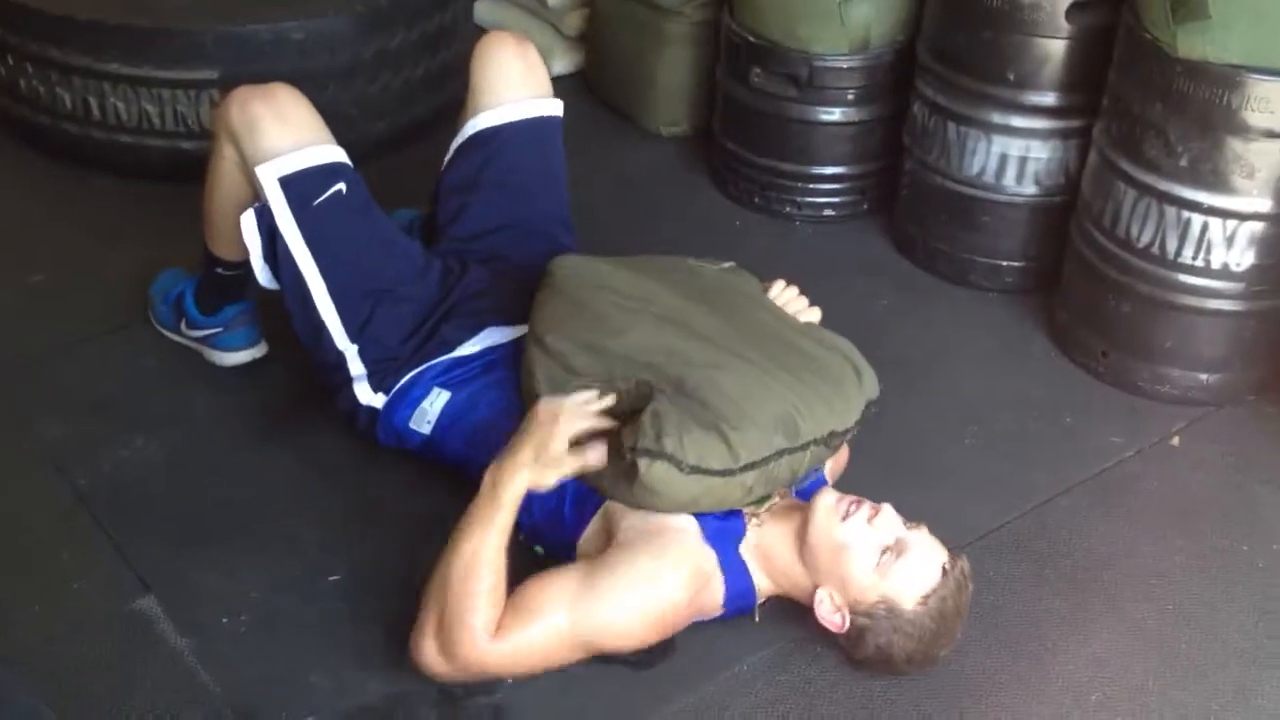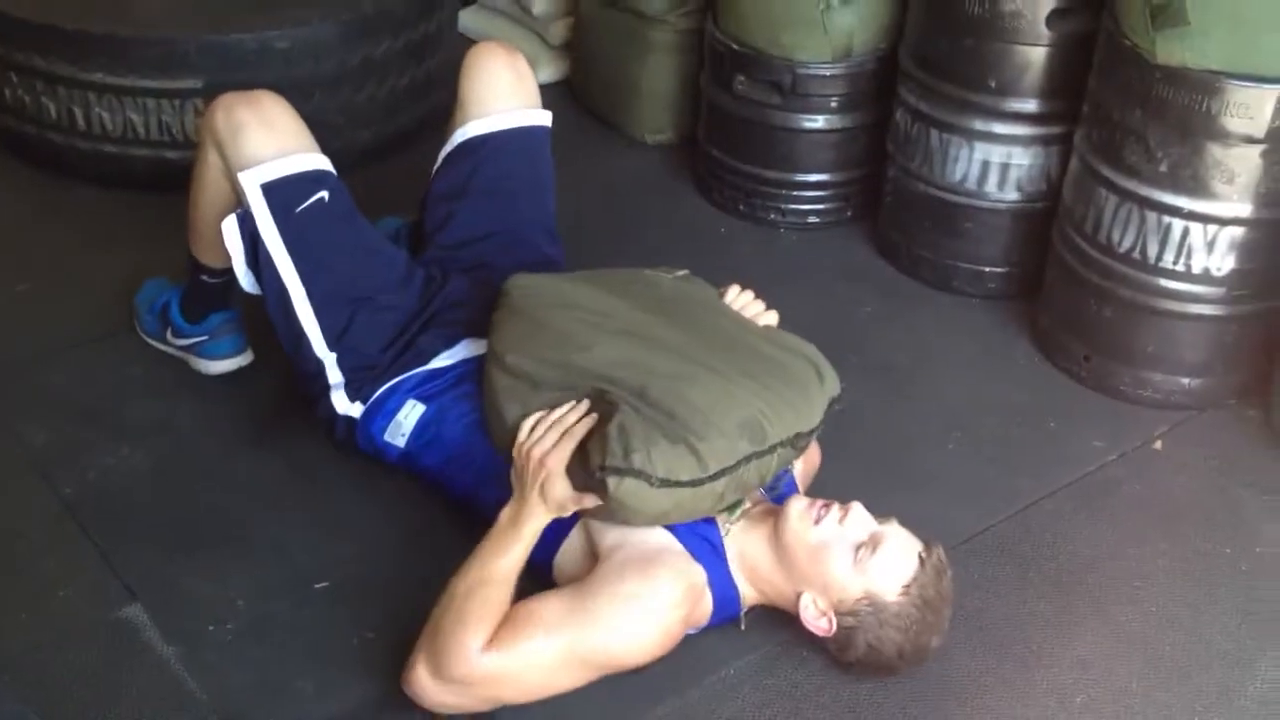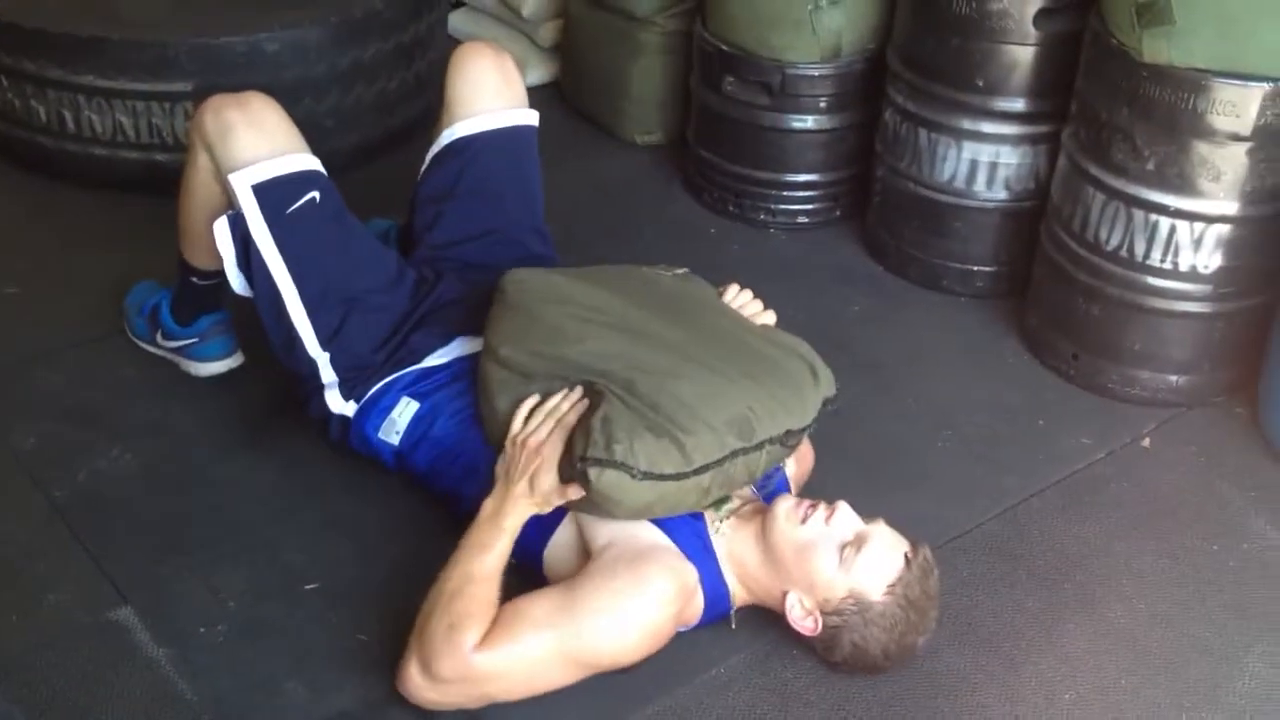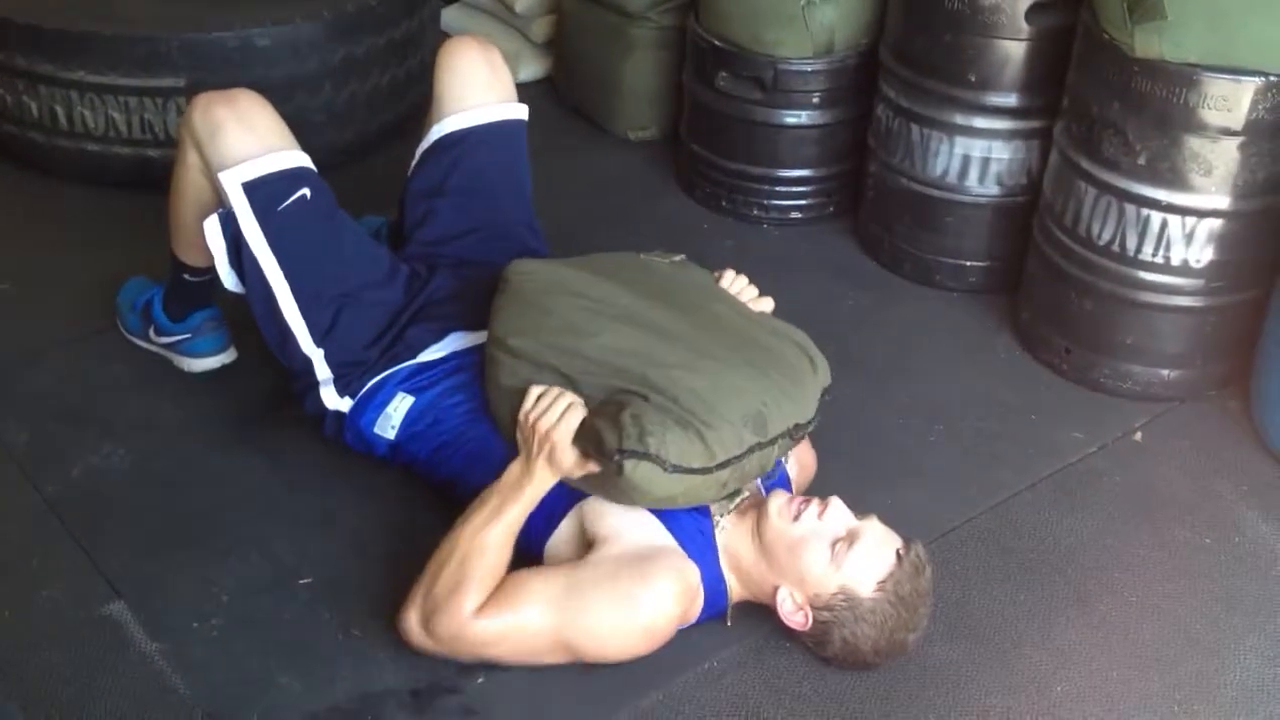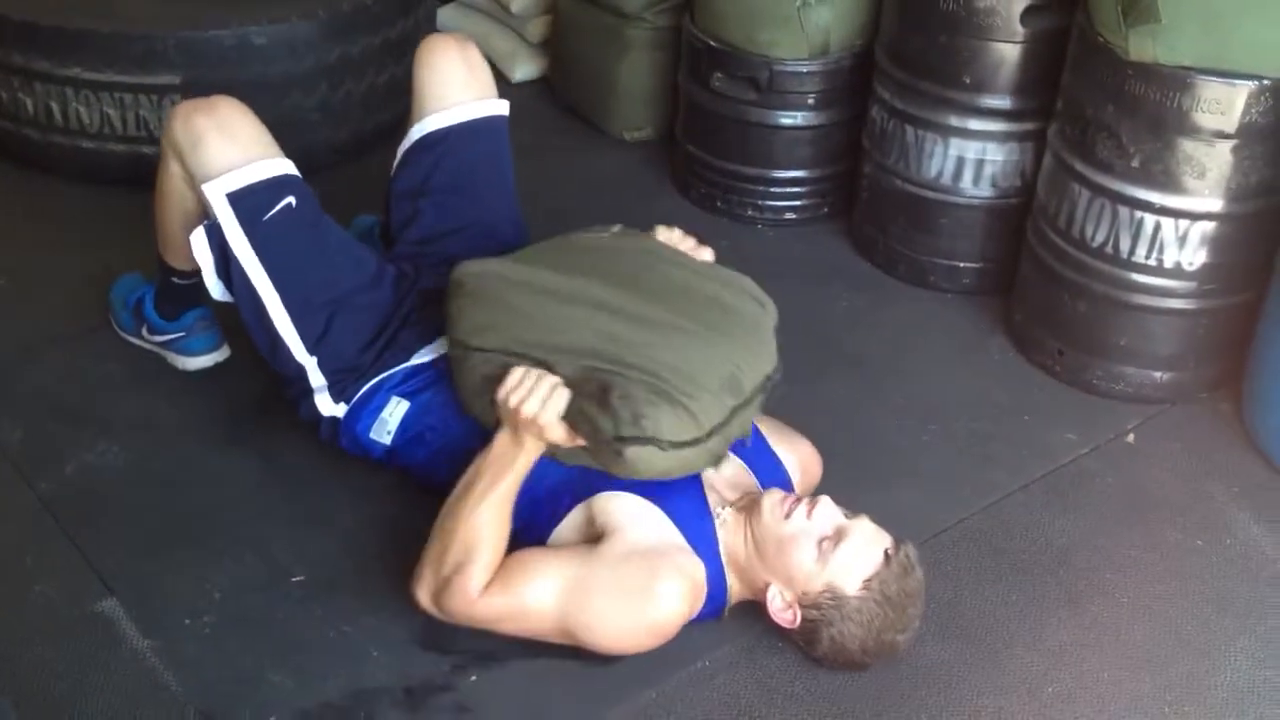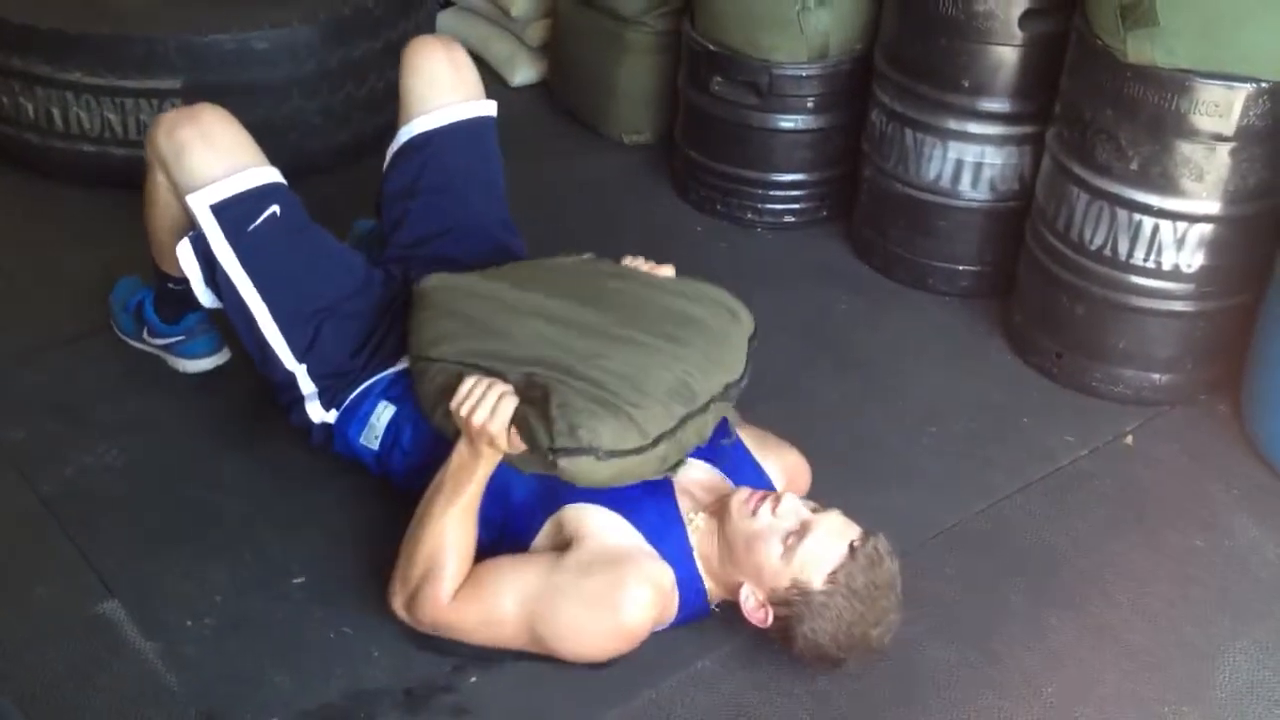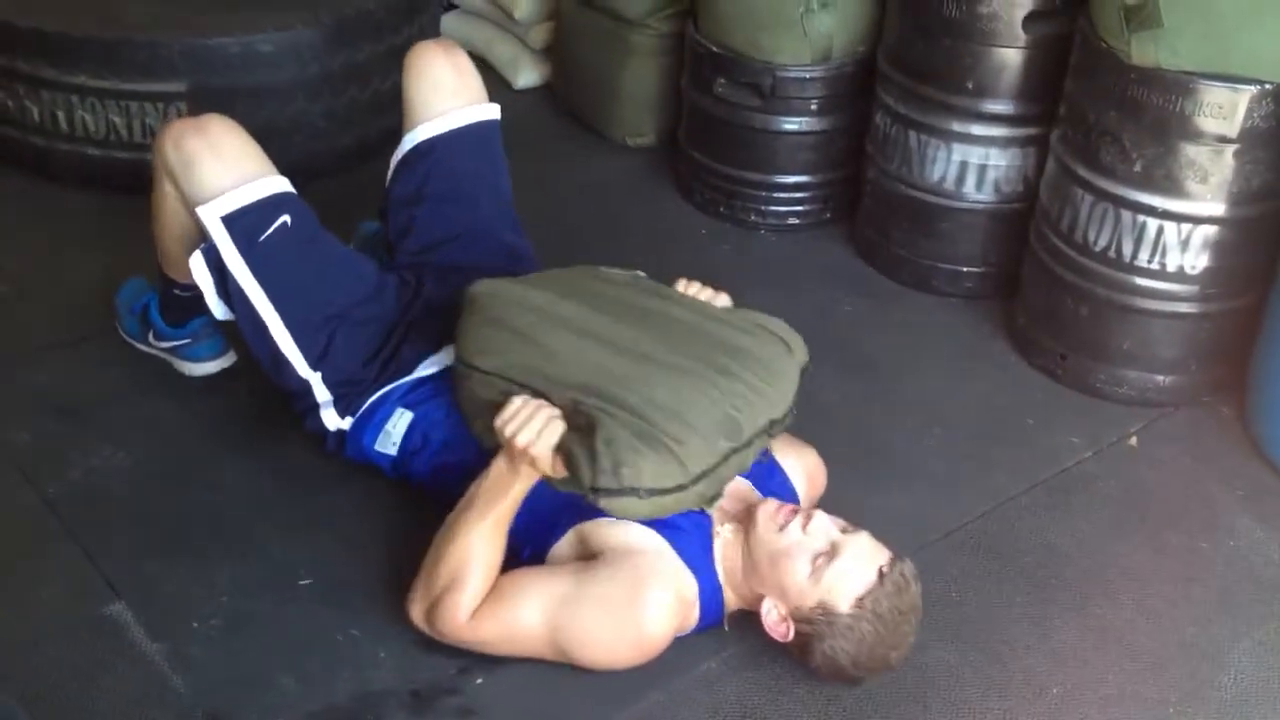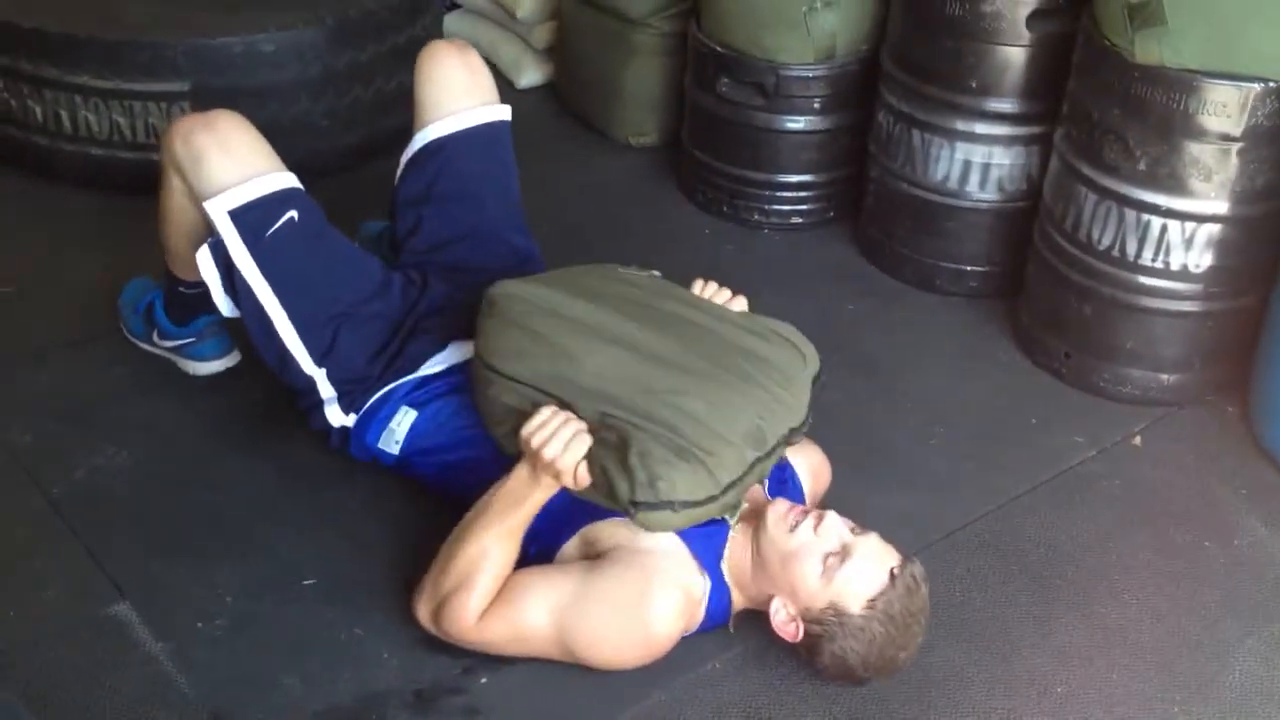
dt=0.3s
person 1, frame 1
left shoulder: (673, 582)
right shoulder: (813, 461)
left elbow: (446, 647)
left wrist: (513, 474)
left hip: (415, 367)
right hip: (528, 303)
left knee: (259, 110)
right knee: (504, 51)
left ankle: (214, 309)
right ankle: (436, 237)
person 1, frame 2
left shoulder: (662, 598)
right shoulder: (785, 471)
left wrist: (529, 508)
left hip: (394, 376)
left knee: (243, 116)
right knee: (493, 61)
left ankle: (199, 318)
right ankle: (419, 246)
person 1, frame 3
left shoulder: (652, 596)
right shoulder: (776, 468)
left elbow: (432, 675)
left wrist: (511, 499)
left hip: (387, 374)
left knee: (232, 118)
right knee: (479, 62)
left ankle: (192, 320)
right ankle: (417, 254)
person 1, frame 4
left shoulder: (652, 595)
right shoulder: (782, 466)
left elbow: (430, 619)
left wrist: (534, 469)
left hip: (380, 371)
right hip: (498, 310)
left knee: (222, 114)
right knee: (468, 56)
left ankle: (183, 316)
right ankle: (402, 246)
person 1, frame 5
left shoulder: (654, 594)
right shoulder: (788, 464)
left elbow: (444, 590)
left wrist: (520, 439)
left hip: (376, 373)
left knee: (203, 124)
right knee: (446, 53)
left ankle: (174, 315)
right ankle: (396, 255)
person 1, frame 6
left shoulder: (626, 599)
right shoulder: (776, 473)
left elbow: (421, 601)
left wrist: (478, 448)
left hip: (364, 379)
left knee: (188, 133)
right knee: (435, 55)
left ankle: (173, 320)
right ankle: (390, 257)
person 1, frame 7
left shoulder: (650, 607)
right shoulder: (799, 474)
left elbow: (439, 610)
left wrist: (516, 468)
left hip: (381, 389)
left knee: (196, 143)
right knee: (434, 59)
left ankle: (178, 321)
right ankle: (398, 264)
person 1, frame 8
left shoulder: (656, 607)
right shoulder: (799, 471)
left elbow: (445, 611)
left wrist: (535, 477)
left hip: (386, 383)
left knee: (203, 138)
right knee: (449, 58)
left ankle: (184, 322)
right ankle: (360, 270)
